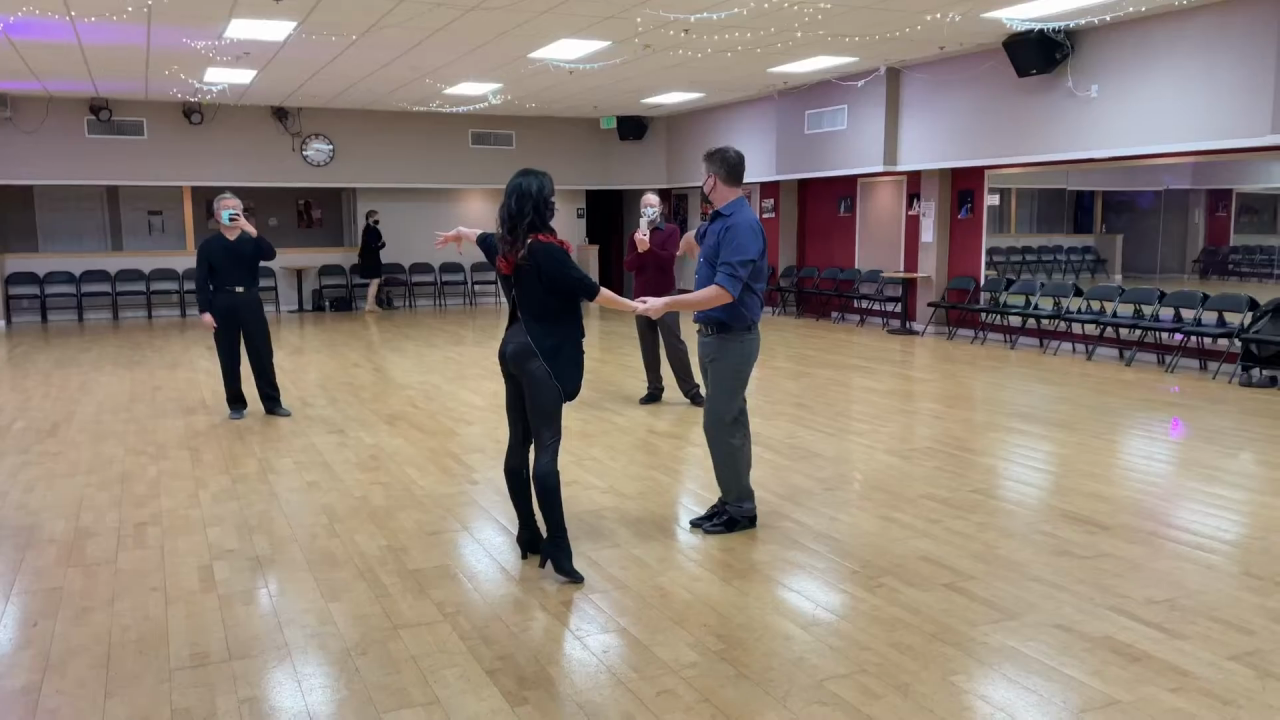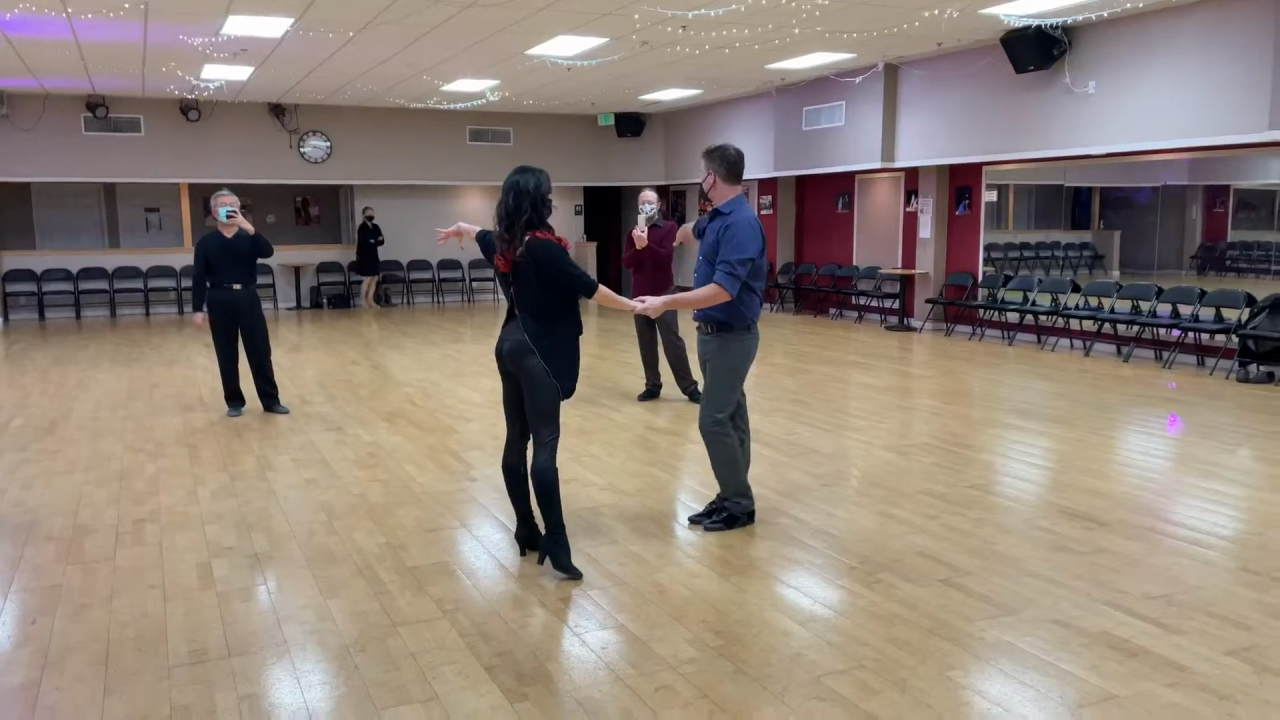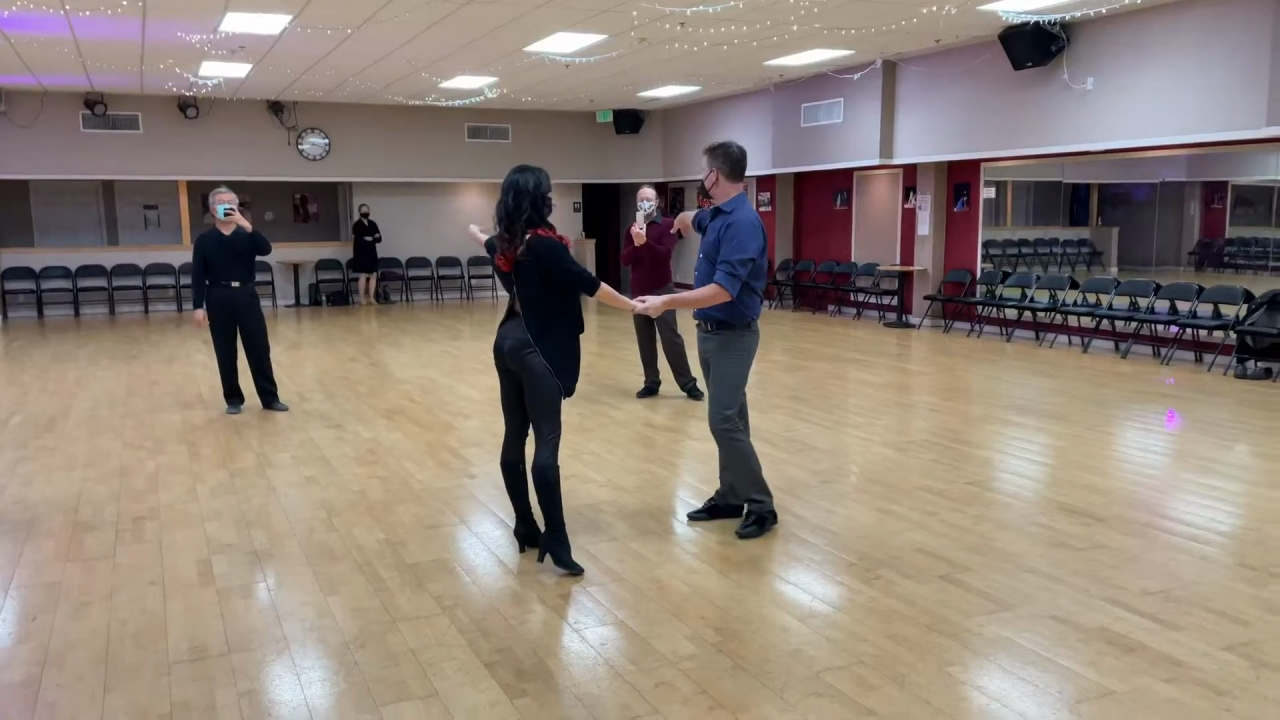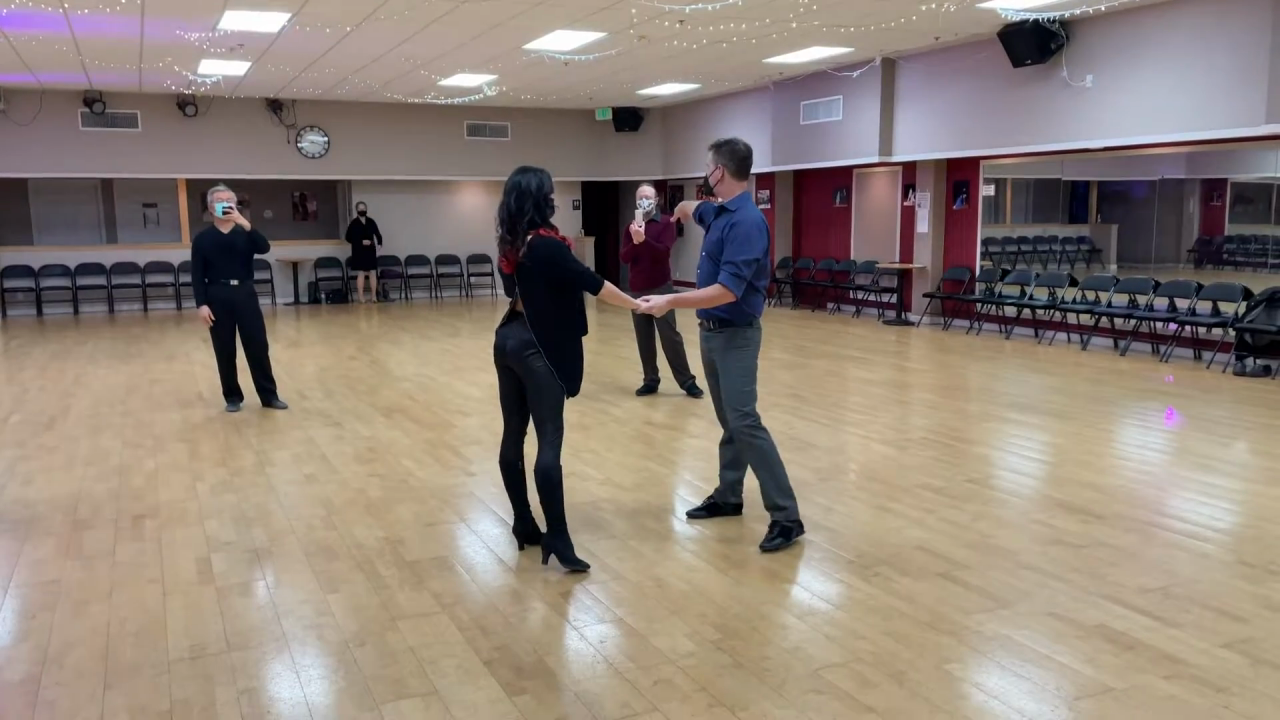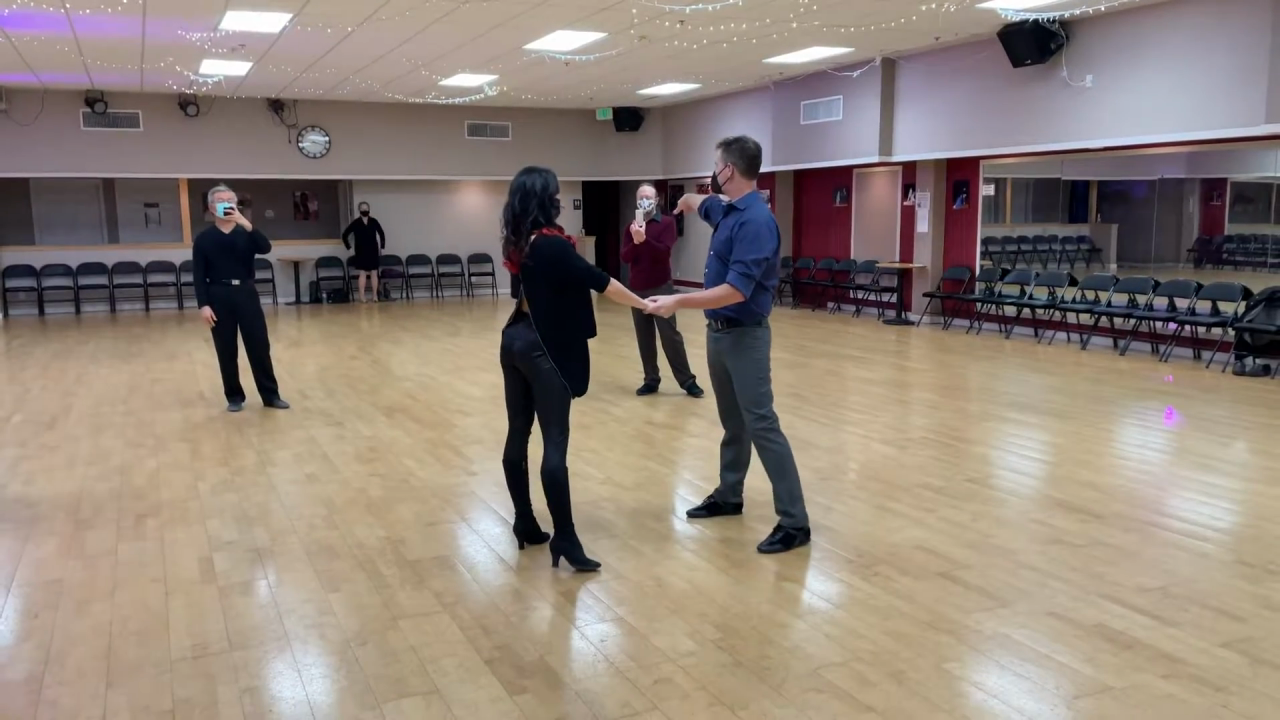
dt=0.2s
person 1, frame 1
left shoulder: (508, 244)
right shoulder: (545, 248)
left elbow: (482, 237)
right elbow: (587, 289)
left wrist: (457, 234)
right wrist: (635, 306)
left hip: (514, 347)
right hip: (540, 353)
left knee: (519, 442)
right knee: (547, 446)
left ankle: (528, 533)
right ankle: (556, 544)
person 1, frame 2
left shoulder: (506, 242)
right shoulder: (542, 246)
left elbow: (481, 234)
right elbow: (585, 286)
left wrist: (458, 229)
right wrist: (633, 306)
left hip: (510, 343)
right hip: (536, 351)
left knee: (516, 439)
right knee: (545, 443)
left ankle: (526, 529)
right ankle: (555, 541)
person 1, frame 3
left shoulder: (507, 241)
right shoulder: (543, 243)
left elbow: (490, 242)
right elbow: (588, 284)
left wrist: (477, 234)
right wrist: (634, 306)
left hip: (508, 341)
right hip: (537, 348)
left knee: (515, 436)
right knee: (547, 441)
left ankle: (526, 526)
right ankle: (555, 539)
person 1, frame 4
left shoulder: (511, 243)
right shoulder: (546, 244)
right elbow: (591, 283)
right wrist: (638, 305)
left hip: (508, 341)
right hip: (538, 349)
left knee: (513, 434)
right knee: (550, 442)
left ankle: (524, 524)
right ankle: (557, 538)
person 1, frame 5
left shoulder: (517, 242)
right shoulder: (550, 243)
right elbow: (596, 281)
right wrist: (644, 304)
left hip: (515, 342)
right hip: (544, 349)
left knee: (518, 435)
right knee: (554, 443)
left ankle: (525, 523)
right ankle: (564, 539)
person 2, frame 1
left shoulder: (741, 225)
right shoulder: (719, 221)
left elbow: (725, 291)
left wrist: (668, 304)
right wrist: (688, 243)
left hip: (733, 339)
right hip: (714, 336)
left knee: (721, 424)
right knee: (727, 422)
left ankle: (742, 509)
right ankle: (731, 502)
person 2, frame 2
left shoulder: (740, 224)
right shoulder: (718, 219)
left elbow: (723, 290)
right elbow: (695, 230)
left wrist: (666, 303)
right wrist: (685, 232)
left hip: (732, 337)
right hip: (713, 334)
left knee: (714, 421)
right knee: (729, 419)
left ankle: (740, 504)
right ankle: (731, 498)
person 2, frame 3
left shoulder: (741, 222)
right shoulder: (717, 216)
left elbow: (723, 290)
right elbow: (692, 219)
left wrist: (666, 302)
right wrist: (682, 220)
left hip: (732, 336)
right hip: (711, 333)
left knee: (724, 421)
right knee: (729, 418)
left ankle: (761, 505)
right ankle: (730, 496)
person 2, frame 4
left shoulder: (747, 222)
right shoulder: (720, 212)
left elbow: (728, 290)
right elbow: (693, 208)
left wrist: (671, 301)
right wrist: (684, 208)
left hip: (736, 335)
right hip: (711, 331)
left knee: (744, 422)
right knee: (729, 421)
left ankle: (786, 516)
right ankle: (728, 495)
person 2, frame 5
left shoulder: (756, 221)
right shoulder: (727, 210)
left elbow: (736, 290)
right elbow: (699, 203)
left wrist: (677, 302)
right wrist: (686, 200)
left hip: (744, 335)
right hip: (718, 332)
left knee: (761, 425)
right knee: (733, 422)
left ankle: (795, 521)
right ankle: (729, 495)
person 3, frame 1
left shoulder: (251, 241)
right shoulder: (209, 245)
left elbow: (270, 254)
right elbow: (201, 281)
left wrist: (251, 230)
right wrist: (204, 310)
left hip: (250, 301)
right hip: (222, 303)
left knee: (262, 353)
right knee: (229, 357)
left ankle: (272, 402)
right ankle: (236, 404)
person 3, frame 2
left shoulder: (248, 238)
right shoulder: (206, 243)
left elbow: (268, 252)
right elbow: (199, 278)
left wrist: (249, 228)
right wrist: (197, 309)
left hip: (248, 298)
right hip: (220, 300)
left knee: (260, 351)
right knee: (226, 355)
left ankle: (271, 400)
right ankle: (234, 402)
person 3, frame 3
left shoulder: (247, 236)
right shoulder: (204, 240)
left elbow: (266, 249)
right elbow: (198, 276)
left wrist: (246, 225)
right wrist: (198, 306)
left hip: (246, 295)
right hip: (218, 298)
left knee: (259, 348)
right knee: (225, 352)
left ankle: (270, 397)
right ankle: (233, 399)
person 3, frame 4
left shoulder: (245, 234)
right shoulder: (203, 239)
left elbow: (264, 248)
right elbow: (197, 275)
left wrist: (245, 224)
right wrist: (201, 304)
left hip: (245, 294)
right hip: (217, 296)
left knee: (258, 346)
right knee: (225, 351)
left ankle: (269, 395)
right ankle: (232, 397)
person 3, frame 5
left shoulder: (246, 234)
right shoulder: (204, 239)
left elbow: (265, 248)
right elbow: (199, 276)
left wrist: (246, 224)
right wrist: (203, 304)
left hip: (246, 293)
right hip: (219, 296)
left knee: (259, 346)
right knee: (226, 351)
left ankle: (270, 395)
right ankle: (234, 397)
person 4, frame 1
left shoulder: (671, 231)
right shoulder: (636, 236)
left elbow: (669, 260)
right elbow: (628, 266)
left wrist: (648, 248)
right wrist: (639, 250)
left hip: (665, 296)
right hip: (642, 297)
left knee: (674, 343)
right knee: (648, 346)
left ankle: (691, 390)
right ankle: (654, 389)
person 4, frame 2
left shoulder: (669, 228)
right shoulder: (634, 233)
left elbow: (666, 257)
right elbow: (626, 263)
left wrist: (646, 244)
right wrist: (637, 247)
left hip: (663, 293)
right hip: (639, 294)
left knee: (672, 341)
right knee: (646, 343)
left ankle: (689, 387)
right ankle: (653, 385)
person 4, frame 3
left shoulder: (668, 225)
right shoulder: (632, 229)
left elbow: (665, 254)
right elbow: (625, 260)
left wrist: (645, 241)
right wrist: (636, 243)
left hip: (661, 290)
right hip: (638, 291)
left knee: (671, 337)
right knee: (645, 340)
left ankle: (688, 383)
right ankle: (651, 383)
person 4, frame 4
left shoulder: (667, 223)
right shoulder: (632, 227)
left elbow: (664, 252)
right elbow: (624, 257)
left wrist: (643, 239)
right wrist: (635, 241)
left hip: (661, 288)
right hip: (637, 289)
left knee: (670, 335)
right knee: (644, 338)
left ankle: (687, 381)
right ankle: (650, 380)
person 4, frame 5
left shoulder: (667, 223)
right shoulder: (632, 227)
left elbow: (664, 252)
right elbow: (624, 257)
left wrist: (644, 239)
right wrist: (635, 241)
left hip: (661, 288)
right hip: (637, 289)
left knee: (670, 335)
right knee: (644, 338)
left ankle: (687, 381)
right ankle: (651, 380)
